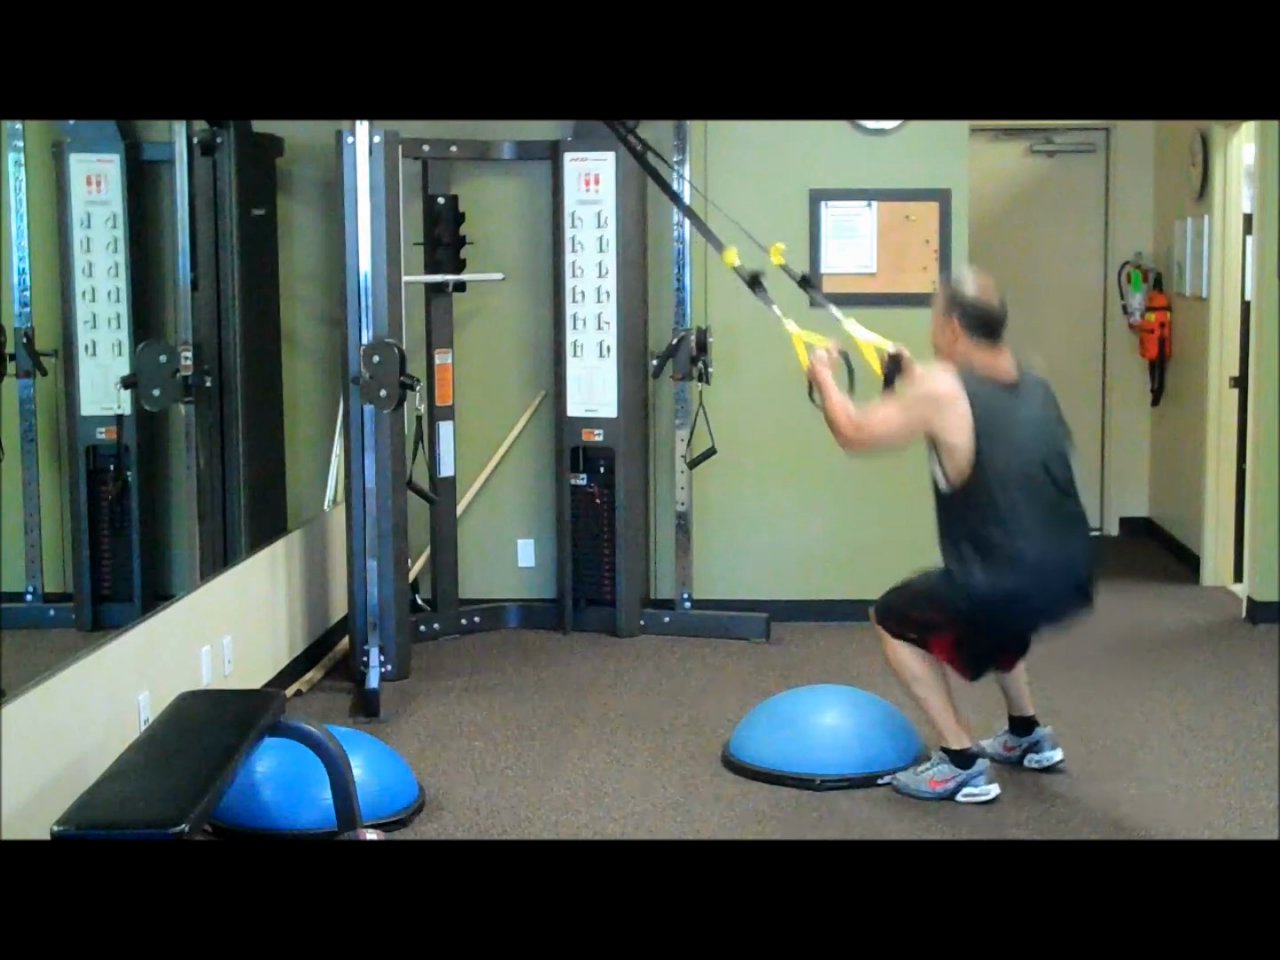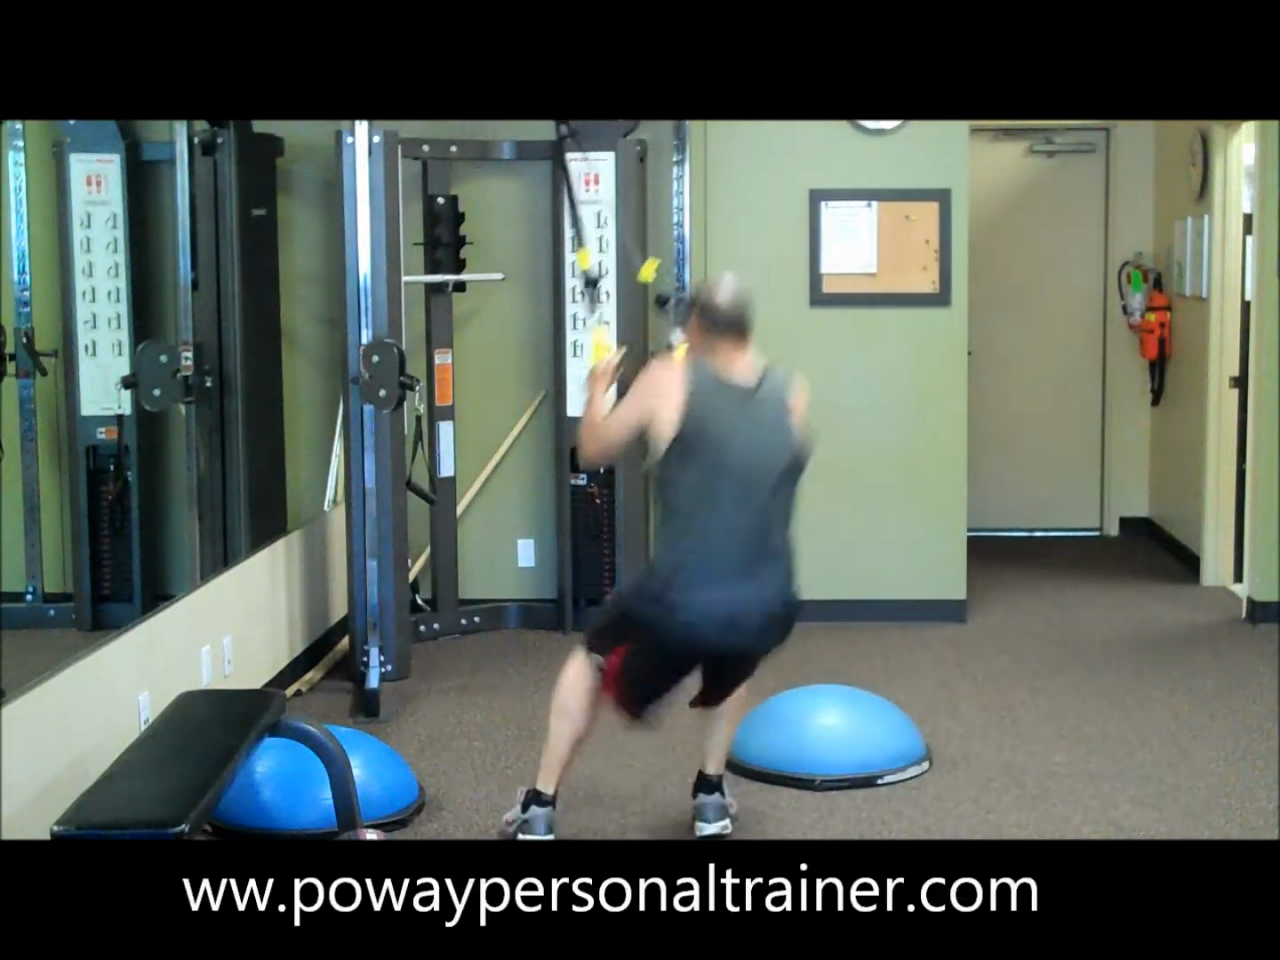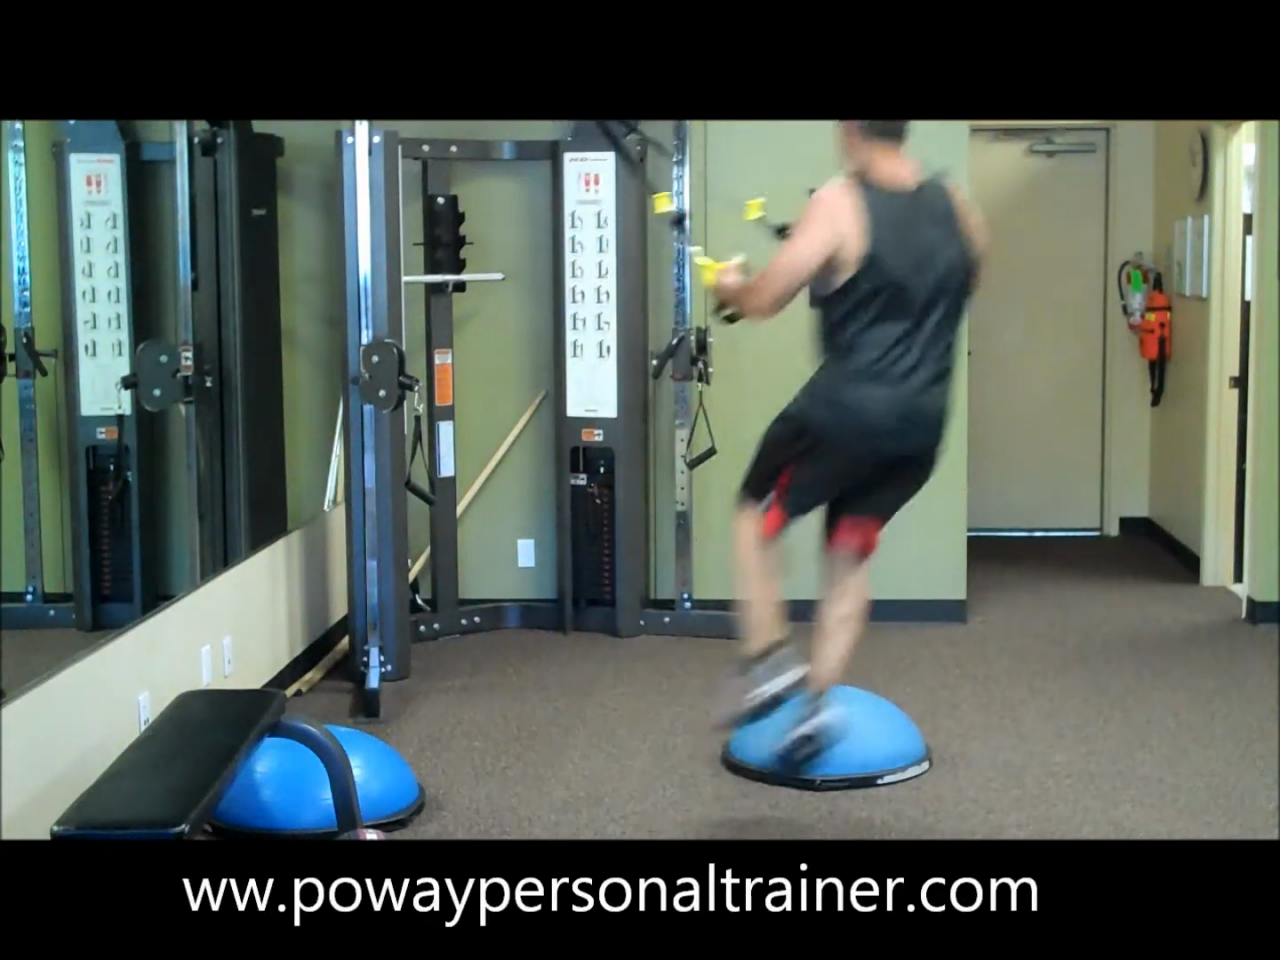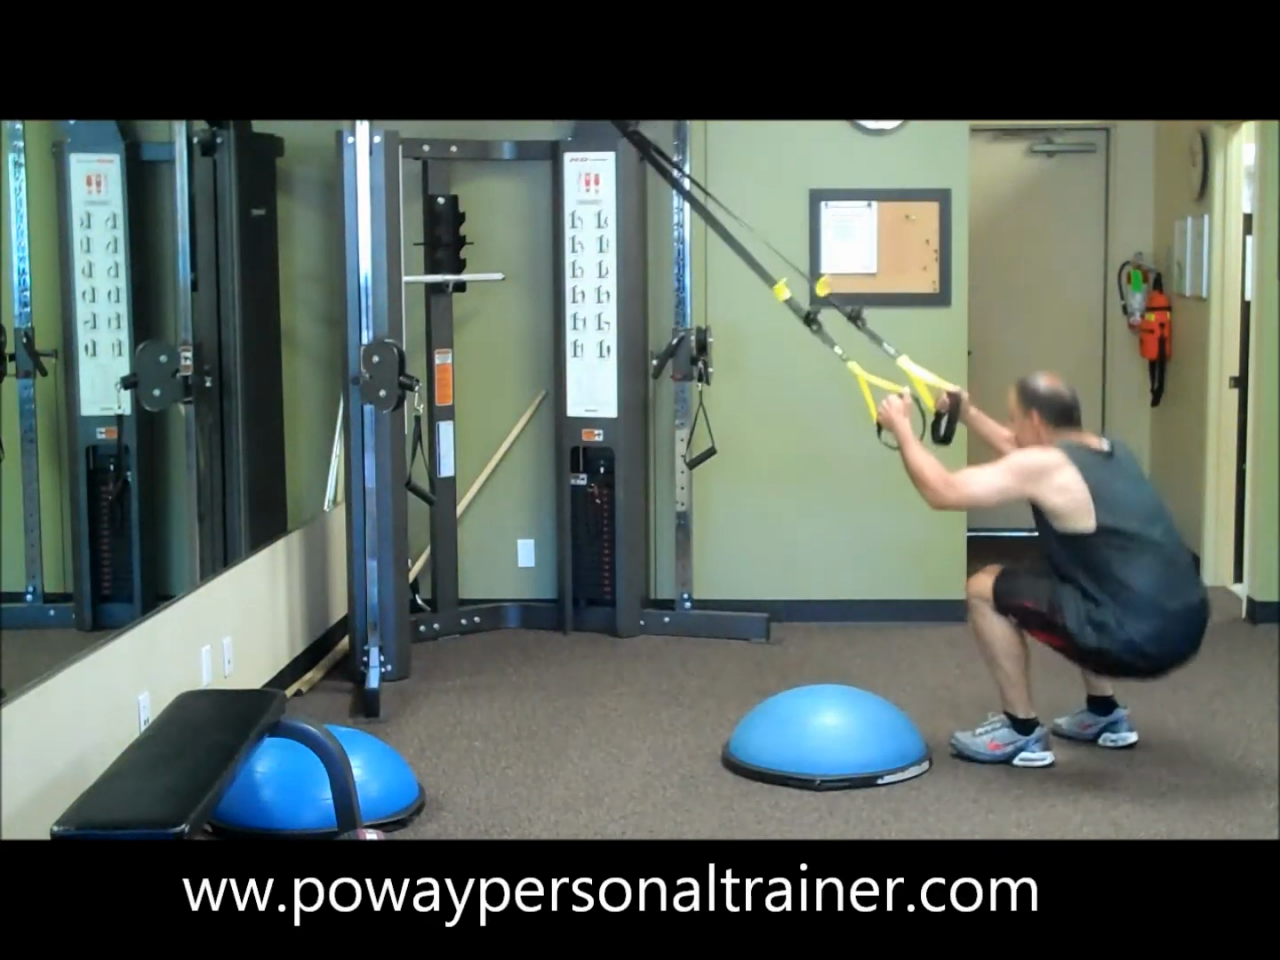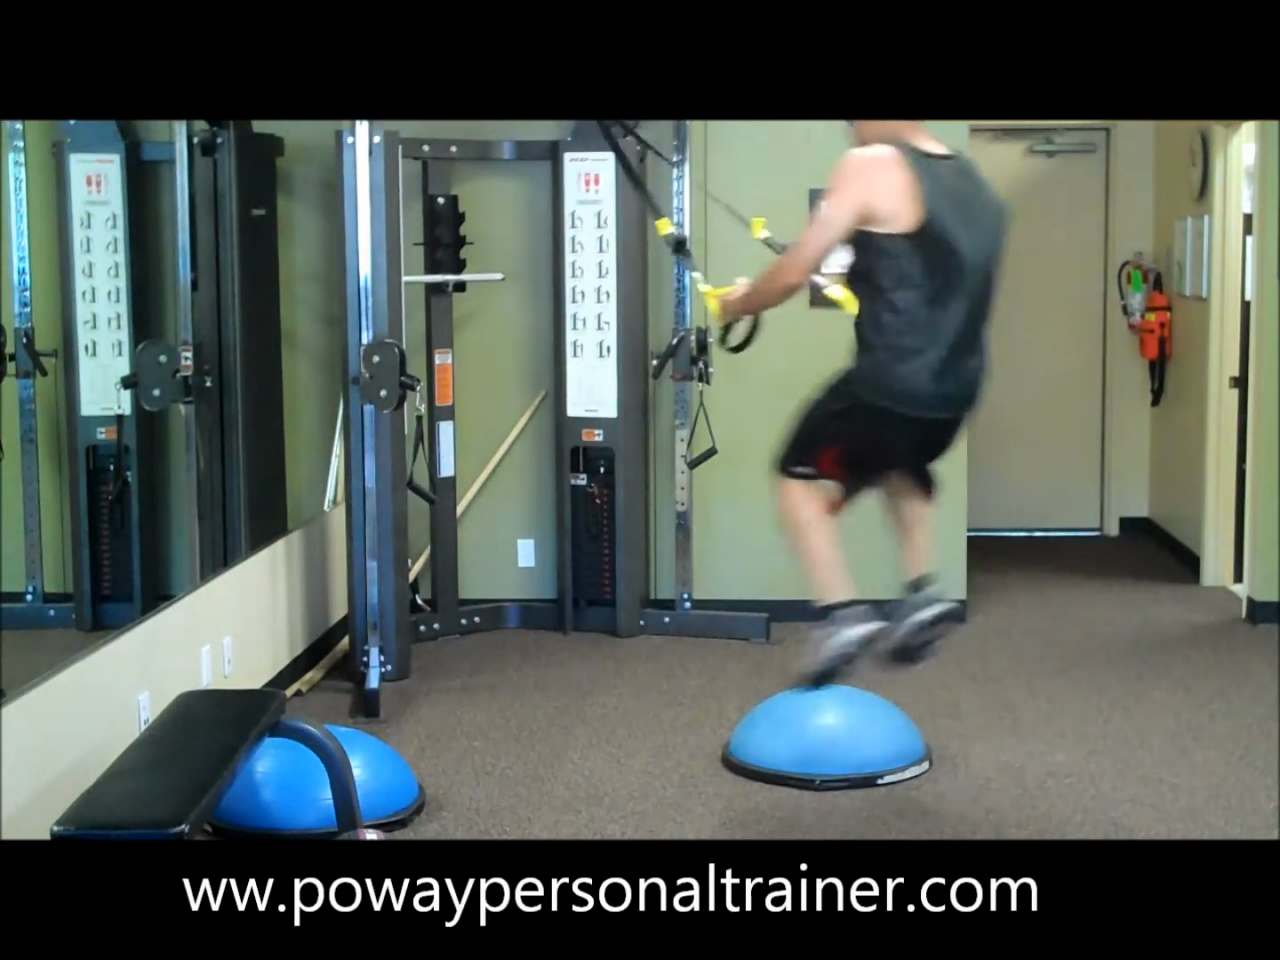
dt=0.7s
person 1, frame 1
left shoulder: (942, 391)
right shoulder: (1037, 387)
left elbow: (854, 434)
left wrist: (823, 377)
right wrist: (909, 369)
left hip: (1009, 586)
right hip: (1070, 580)
left knee: (895, 621)
right knee: (991, 614)
left ankle: (963, 764)
right ankle: (1028, 732)
person 1, frame 2
left shoulder: (668, 380)
right shoulder: (792, 397)
left elbow: (595, 447)
left wrist: (598, 385)
left hip: (680, 605)
right hip: (766, 614)
left knee: (588, 661)
right knee: (727, 674)
left ankle: (538, 808)
right ankle: (711, 795)
person 1, frame 3
left shoulder: (839, 204)
right shoulder: (959, 209)
left elbow: (760, 301)
left wrist: (731, 287)
left hip: (845, 413)
right hip: (920, 427)
left knee: (756, 516)
right knee: (849, 555)
left ankle: (765, 661)
right ankle: (815, 701)
person 1, frame 4
left shoulder: (1044, 468)
right shoulder: (1110, 451)
left elbow: (942, 492)
left wrist: (900, 426)
right wrist: (966, 414)
left hip: (1142, 635)
right hip: (1185, 621)
left knee: (985, 591)
right knee: (1068, 596)
left ankle: (1022, 732)
right ankle: (1105, 713)
person 1, frame 5
left shoulder: (870, 167)
right shoulder: (973, 180)
left elbow: (788, 275)
left wrist: (738, 303)
left hip: (890, 385)
right hip: (956, 388)
left knee: (795, 479)
right knee: (901, 474)
left ankle: (844, 612)
right ankle: (925, 590)
